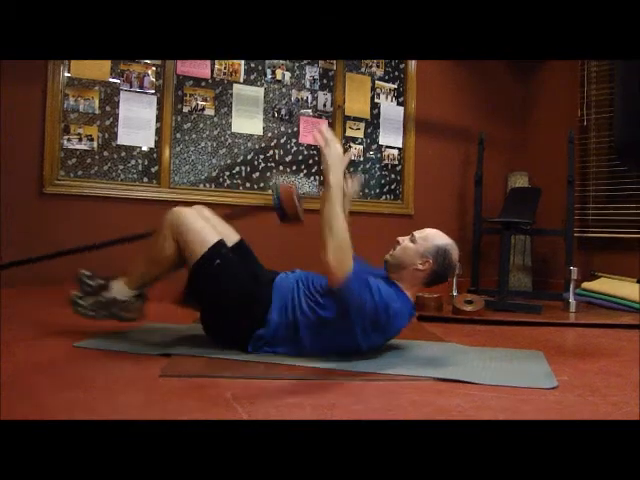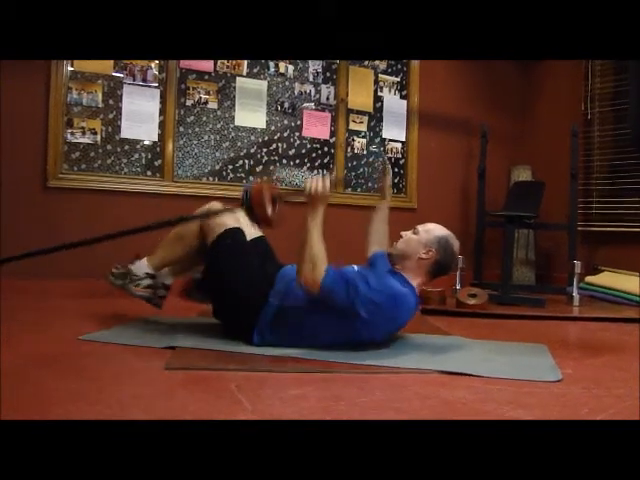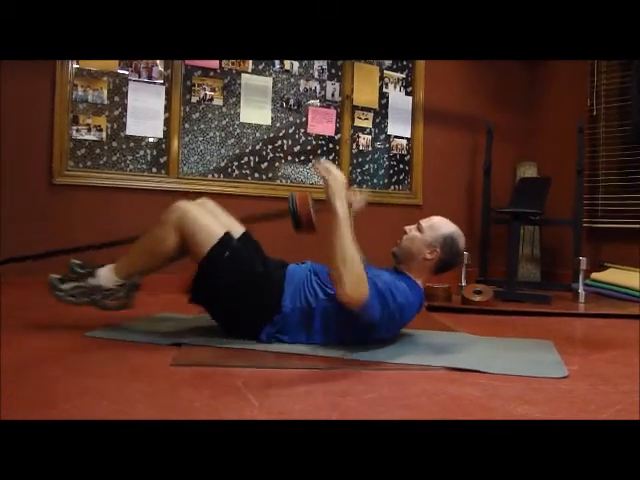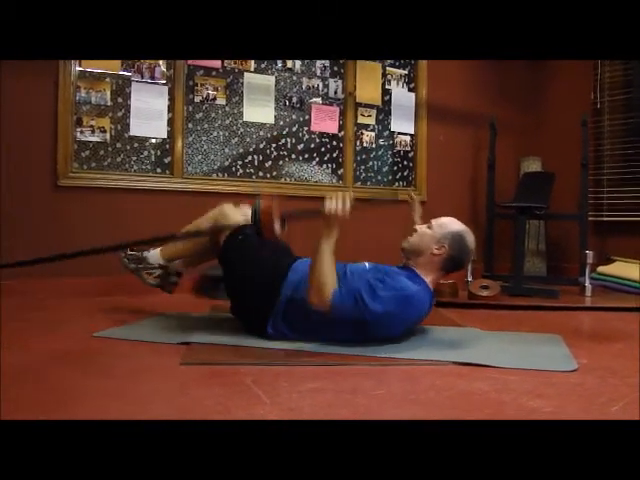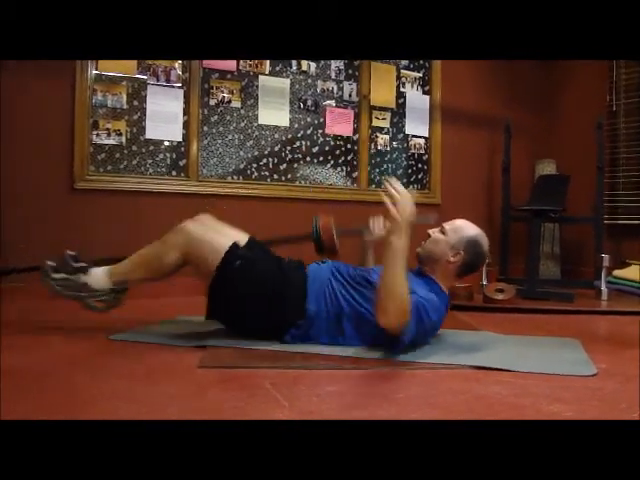
dt=1s
person 1, frame 1
left shoulder: (384, 307)
right shoulder: (388, 287)
left elbow: (334, 265)
right elbow: (343, 263)
left wrist: (333, 174)
right wrist: (344, 201)
left hip: (251, 321)
right hip: (269, 292)
left knee: (179, 219)
right knee: (197, 213)
left ankle: (122, 295)
right ankle: (128, 290)
person 1, frame 2
left shoulder: (386, 296)
right shoulder: (396, 289)
left elbow: (310, 278)
right elbow: (377, 256)
left wrist: (315, 212)
right wrist: (384, 202)
left hip: (260, 311)
right hip: (275, 287)
left knee: (215, 215)
right knee: (229, 213)
left ankle: (145, 273)
right ankle: (161, 279)
person 1, frame 3
left shoulder: (400, 298)
right shoulder: (400, 283)
left elbow: (350, 293)
left wrist: (339, 207)
right wrist: (345, 217)
left hip: (266, 312)
right hip: (277, 284)
left knee: (182, 214)
right knee: (201, 208)
left ankle: (109, 282)
right ankle: (118, 278)
person 1, frame 4
left shoulder: (397, 296)
right shoulder: (415, 289)
left elbow: (319, 298)
left wrist: (329, 233)
right wrist: (415, 224)
left hip: (274, 303)
right hip: (289, 282)
left knee: (226, 214)
right knee: (244, 215)
left ankle: (156, 261)
right ankle: (174, 264)
person 1, frame 5
left shoulder: (426, 305)
right shoulder: (422, 283)
left elbow: (389, 319)
left wrist: (401, 238)
right wrist: (376, 246)
left hip: (289, 310)
right hip: (296, 283)
left knee: (189, 234)
right knee: (203, 225)
left ankle: (99, 282)
right ankle: (107, 274)
